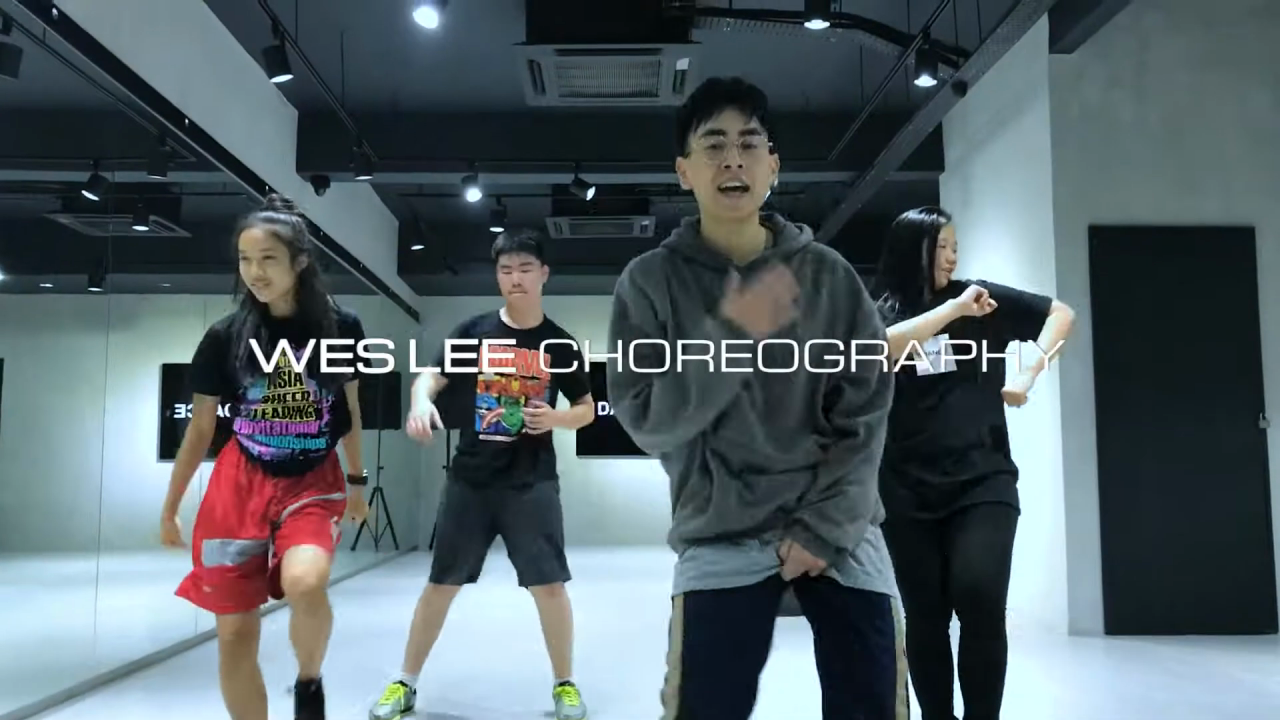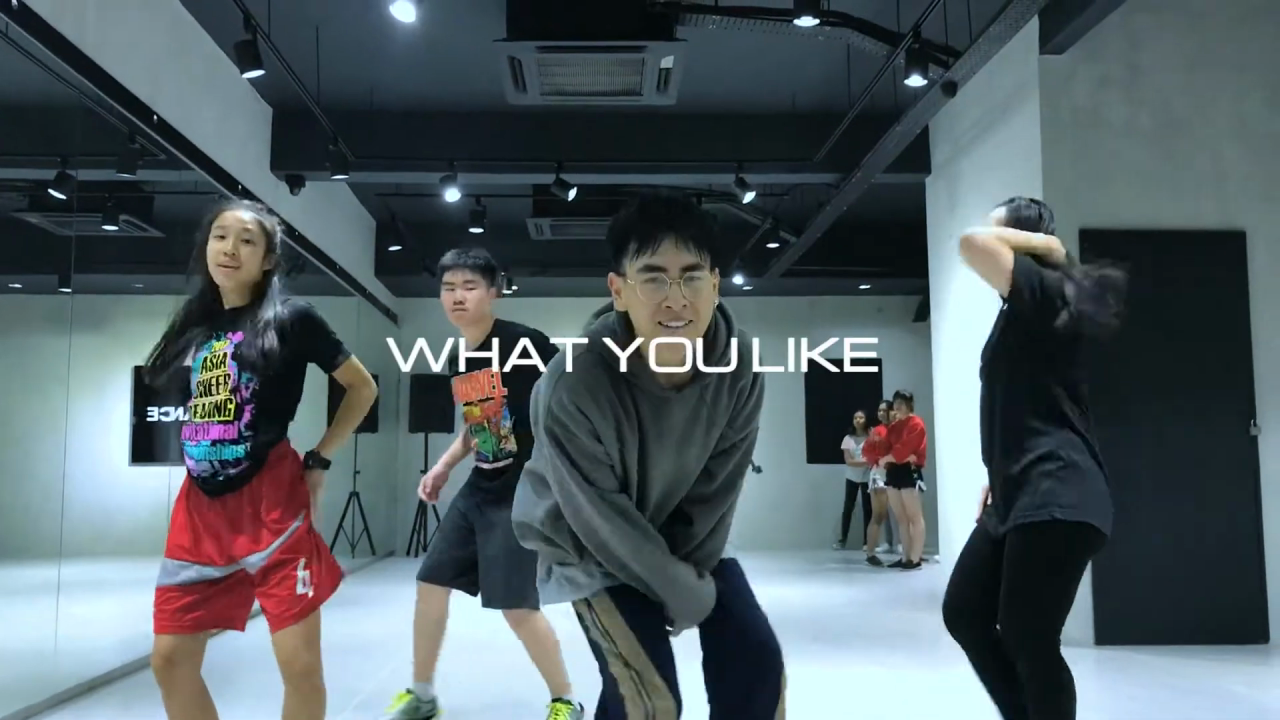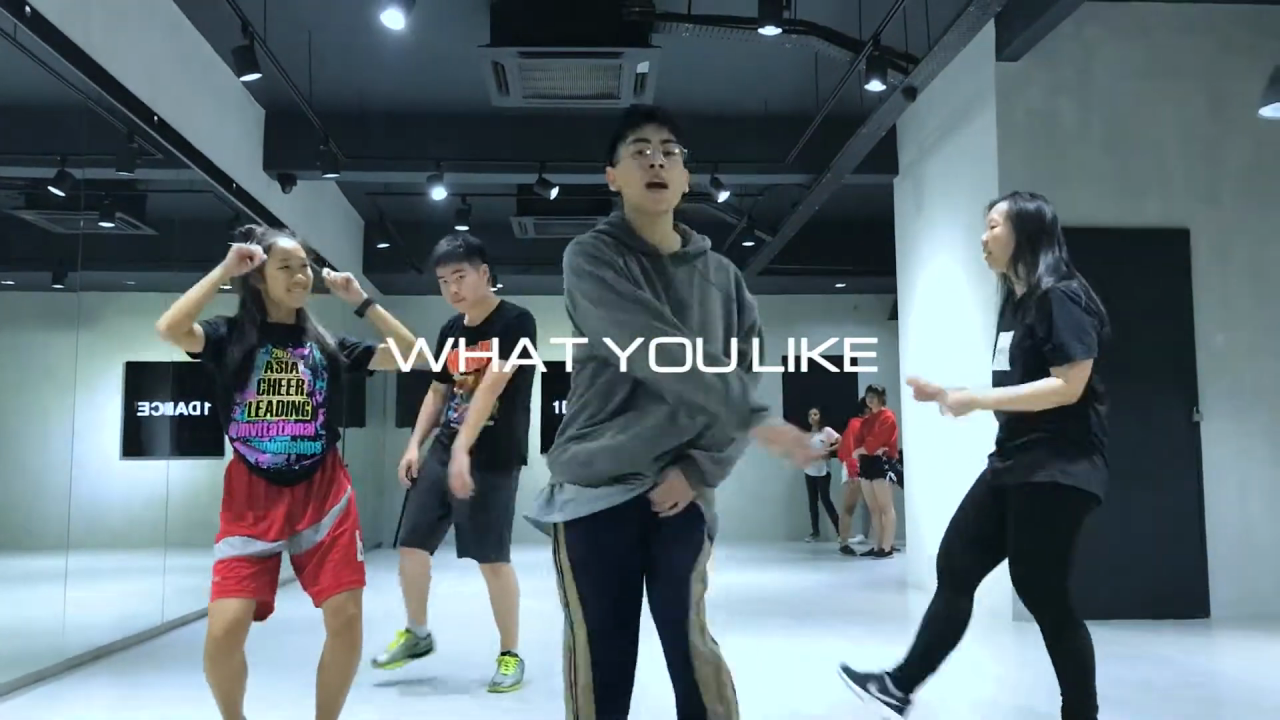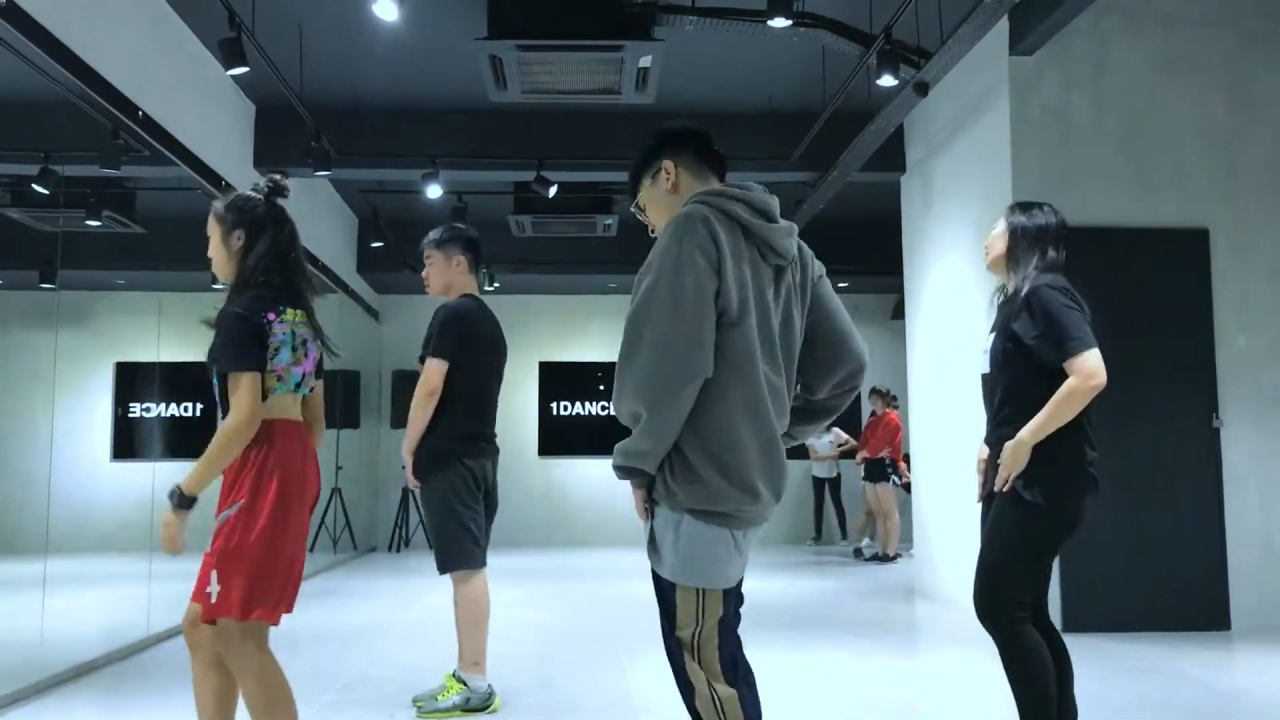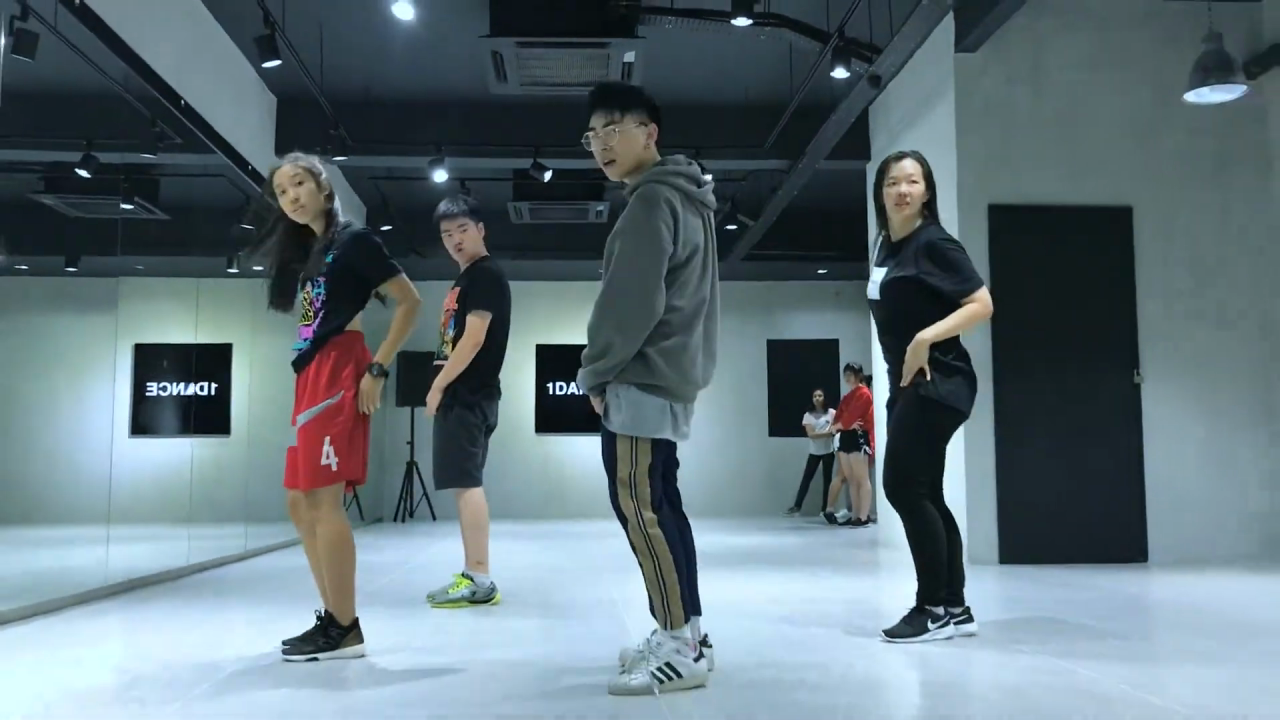
dt=1s
person 1, frame 1
left shoulder: (827, 275)
right shoulder: (651, 281)
left elbow: (866, 413)
right elbow: (651, 422)
left wrist: (823, 526)
right wrist: (729, 334)
left hip: (836, 527)
right hip: (722, 534)
person 1, frame 2
left shoulder: (739, 374)
right shoulder: (574, 386)
left elbow: (711, 499)
right elbow: (604, 519)
left wrist: (680, 596)
right wrist: (686, 596)
left hip: (678, 538)
right hip: (590, 547)
left knee: (754, 663)
person 1, frame 3
left shoulder: (718, 274)
right shoulder: (592, 255)
left elbow: (735, 373)
right elbow: (646, 349)
left wrist: (697, 465)
right wrist: (749, 419)
left hip: (683, 484)
right hip: (591, 483)
left knee: (687, 631)
right knee: (597, 648)
person 1, frame 4
left shoulder: (694, 229)
right shoulder: (787, 248)
left elbow: (664, 364)
right elbow: (844, 366)
left wrist: (639, 460)
left hip: (695, 486)
right hip: (745, 483)
left knee: (709, 669)
right knee: (711, 650)
person 1, frame 5
left shoulder: (651, 201)
right shoulder: (686, 198)
left elbow: (630, 302)
left wrist: (596, 373)
left hip: (641, 380)
right hip: (670, 376)
left knee: (640, 507)
right knee: (659, 505)
person 2, frame 1
left shoulder: (342, 327)
right shoulder: (225, 337)
right elbow: (202, 427)
left wrist: (358, 482)
right wrist: (169, 509)
left hip: (317, 482)
right hip: (242, 483)
left knee: (306, 585)
right knee: (236, 636)
person 2, frame 2
left shoulder: (291, 319)
right shoulder: (196, 329)
left elbow: (362, 388)
left wrist: (319, 459)
left hip: (271, 494)
right hip: (200, 501)
left knee: (301, 662)
right knee: (169, 659)
person 2, frame 3
left shoulder: (327, 344)
right shoulder: (229, 337)
left elbow: (410, 352)
right elbow: (170, 327)
left wrist: (360, 300)
right wrist: (224, 270)
left hip: (321, 489)
right hip: (251, 493)
left knee: (346, 622)
right knee: (223, 630)
person 2, frame 4
left shoulder: (243, 313)
right shoulder: (296, 310)
left elbow: (244, 418)
right elbow: (312, 414)
left wrist: (182, 497)
right wrist: (305, 485)
left hip: (262, 470)
right hip: (293, 466)
left knee: (240, 639)
right knee: (200, 627)
person 2, frame 5
left shoulder: (353, 240)
right shoulder: (302, 249)
left elbow: (410, 301)
left wrist: (377, 368)
left hip: (337, 373)
right hip: (311, 375)
left knee: (324, 500)
right knee: (300, 502)
right ankle: (332, 620)
person 3, frame 1
left shoulder: (985, 301)
right shoulder: (885, 314)
left elbow: (1061, 312)
right elbow: (879, 349)
left wrist: (1030, 371)
right wrist: (953, 308)
left hip: (984, 481)
right hip: (909, 489)
left knee: (979, 599)
right knee: (926, 614)
person 3, frame 2
left shoulder: (1036, 288)
right shoulder: (1030, 305)
left elbow: (972, 242)
left wrist: (1044, 243)
right wrist: (998, 476)
left hip: (1055, 498)
right hip: (1022, 496)
left knee: (1028, 639)
right knee: (963, 615)
person 3, frame 3
left shoulder: (1061, 296)
right shoulder: (1014, 303)
left elbow: (1070, 385)
left wrist: (977, 399)
right wrist: (942, 394)
left hip: (1060, 465)
right hip: (1015, 461)
left knee: (1041, 590)
right knee: (955, 567)
person 3, frame 4
left shoulder: (1043, 292)
right shoulder: (1013, 301)
left elbow: (1091, 375)
left wrist: (1025, 441)
right wrist: (991, 447)
left hip: (1041, 480)
right hip: (1014, 478)
left knee: (999, 606)
right knee: (1024, 612)
person 3, frame 5
left shoulder: (935, 244)
right shoulder: (887, 245)
left elbow: (982, 304)
left wrist: (928, 337)
right wrist: (904, 367)
left hip: (937, 384)
right hip: (909, 385)
left knee: (904, 485)
right knee: (924, 493)
left ankle: (934, 607)
right ankle: (953, 606)
person 4, frame 1
left shoulder: (561, 344)
right shoulder: (475, 330)
left elbow: (583, 415)
right elbow: (431, 378)
left wrist: (553, 415)
right wrist: (421, 404)
left hip: (532, 482)
right hip: (470, 480)
left knee: (548, 584)
right knee: (441, 582)
person 4, frame 2
left shoulder: (520, 342)
right shoulder: (460, 360)
right wrist: (443, 464)
left hip: (522, 493)
right hip: (478, 490)
left knee: (517, 605)
right knee: (430, 583)
person 4, frame 3
left shoulder: (516, 322)
right shoulder: (449, 330)
left elbow: (492, 387)
left wrist: (462, 451)
right wrist: (415, 445)
left hip: (493, 457)
right hip: (443, 452)
left knee: (493, 556)
right knee: (411, 542)
left ankle: (510, 655)
right ankle: (416, 631)
person 4, frame 4
left shoulder: (450, 314)
right shoulder: (489, 321)
left elbow: (429, 390)
left wrist: (409, 450)
left hip: (449, 456)
right hip: (480, 454)
left knee: (462, 567)
right knee: (466, 568)
right ankle: (467, 676)
person 4, frame 5
left shoulder: (486, 274)
right shoulder: (467, 278)
left elbow: (473, 340)
left wrist: (437, 386)
right wrist: (444, 387)
left hip: (466, 396)
right hip: (465, 395)
left knee: (466, 484)
right knee: (465, 485)
left ankle: (479, 580)
right ankle: (472, 576)
